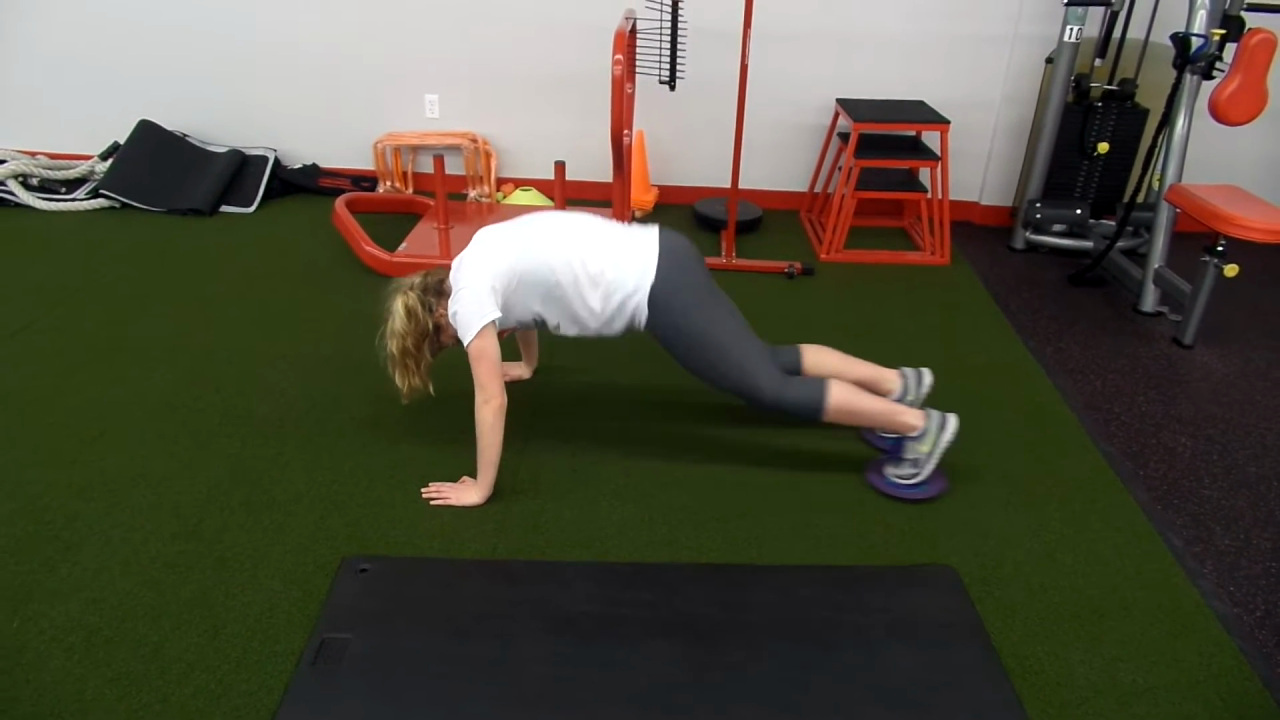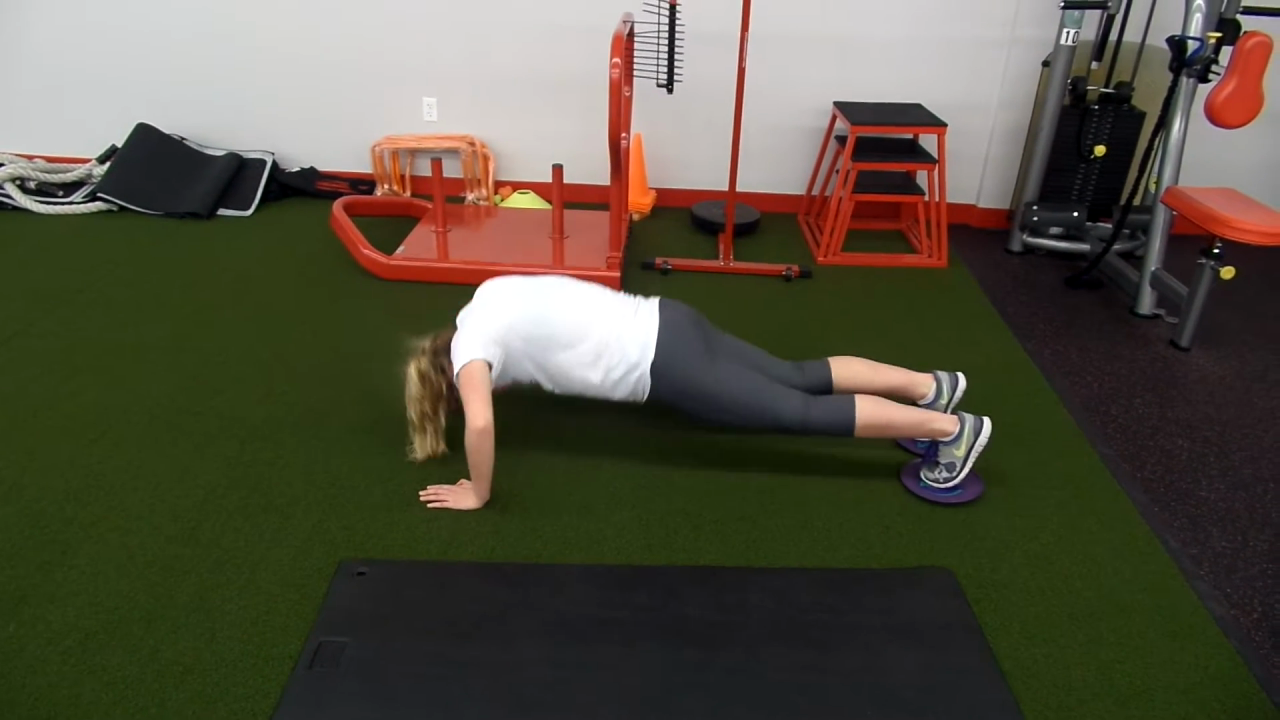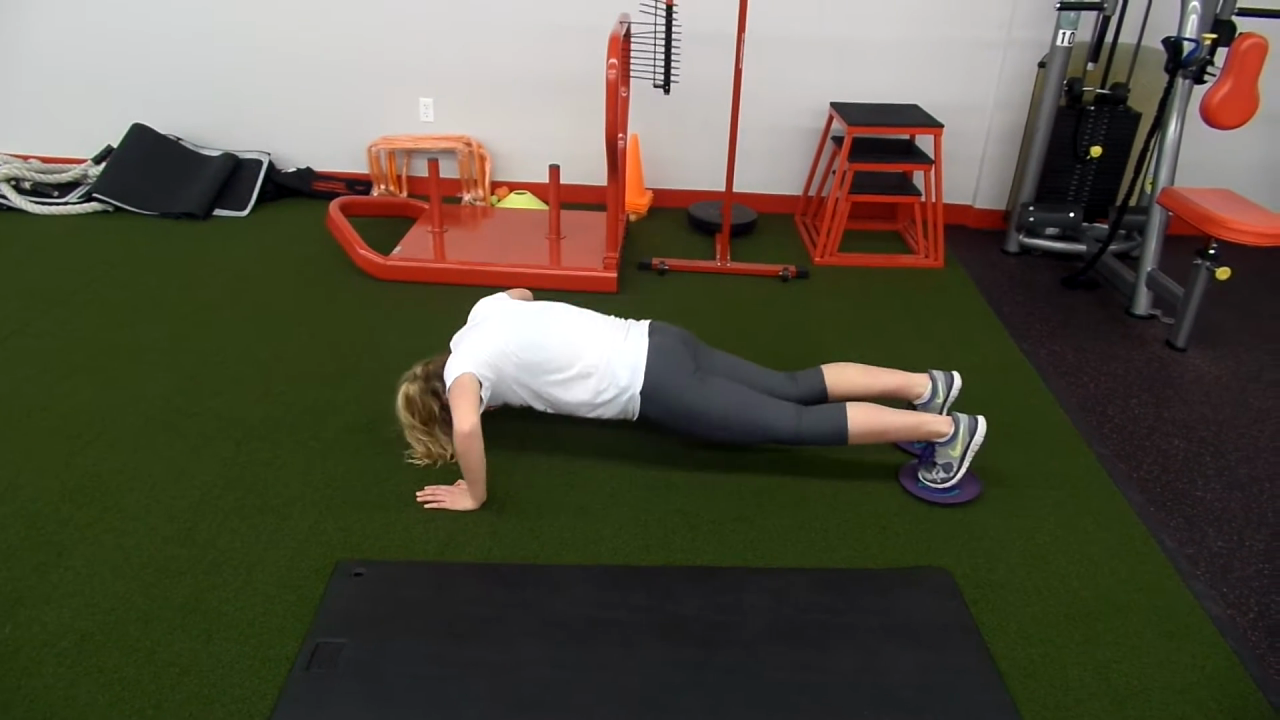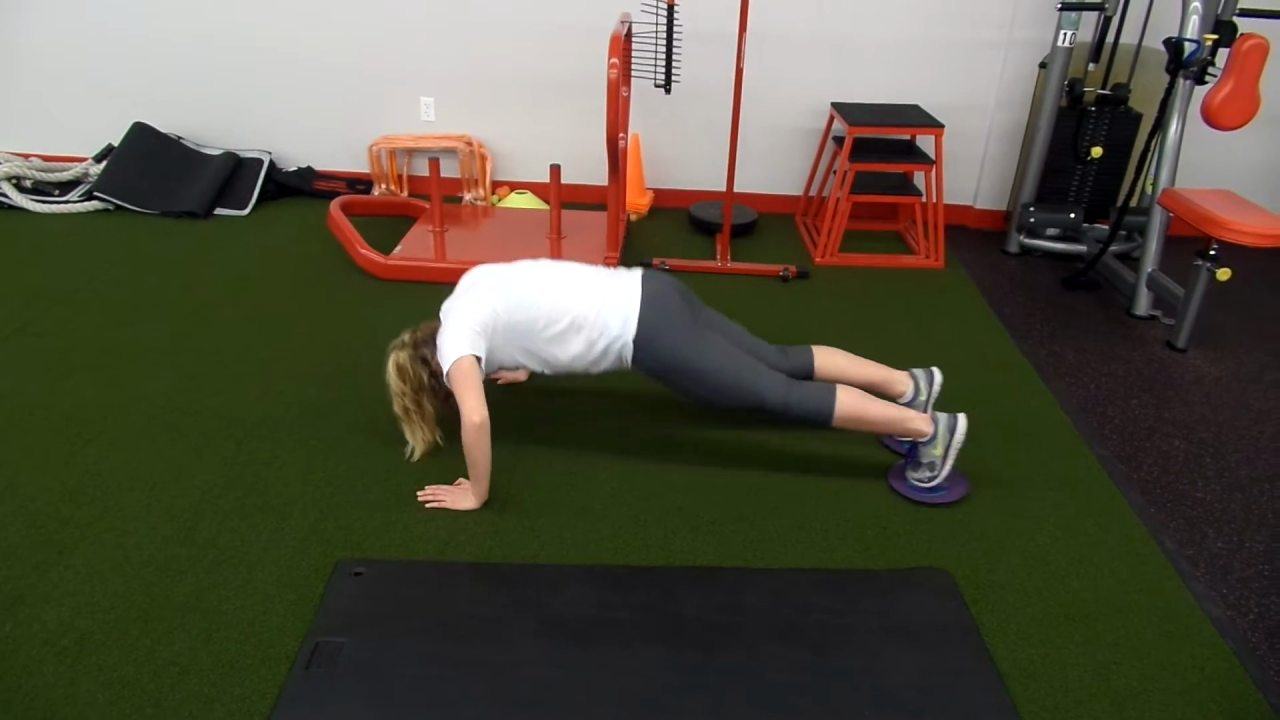
dt=0.3s
person 1, frame 1
left shoulder: (468, 299)
right shoulder: (478, 254)
left elbow: (492, 401)
left wrist: (481, 488)
right wrist: (528, 362)
left hip: (651, 290)
right hip: (659, 257)
left knee: (764, 386)
right knee: (765, 359)
left ankle: (918, 424)
right ankle: (898, 383)
person 1, frame 2
left shoulder: (468, 346)
right shoulder: (487, 297)
left elbow: (481, 425)
left wrist: (477, 494)
left hip: (661, 363)
right hip: (664, 322)
left knee: (795, 410)
right knee: (797, 376)
left ankle: (949, 429)
right ankle: (930, 387)
person 1, frame 3
left shoulder: (462, 369)
right shoulder: (482, 316)
left elbow: (467, 431)
right elbow: (524, 294)
left wrist: (473, 496)
left hip: (654, 382)
right hip: (657, 342)
left knee: (791, 422)
right knee: (791, 387)
left ankle: (945, 429)
right ankle: (929, 386)
person 1, frame 4
left shoulder: (455, 341)
right shoulder: (469, 286)
left elbow: (475, 420)
left wrist: (477, 493)
right wrist: (524, 365)
left hip: (644, 332)
right hip: (649, 292)
left knee: (775, 393)
right knee: (778, 360)
left ankle: (926, 428)
right ankle: (909, 384)
